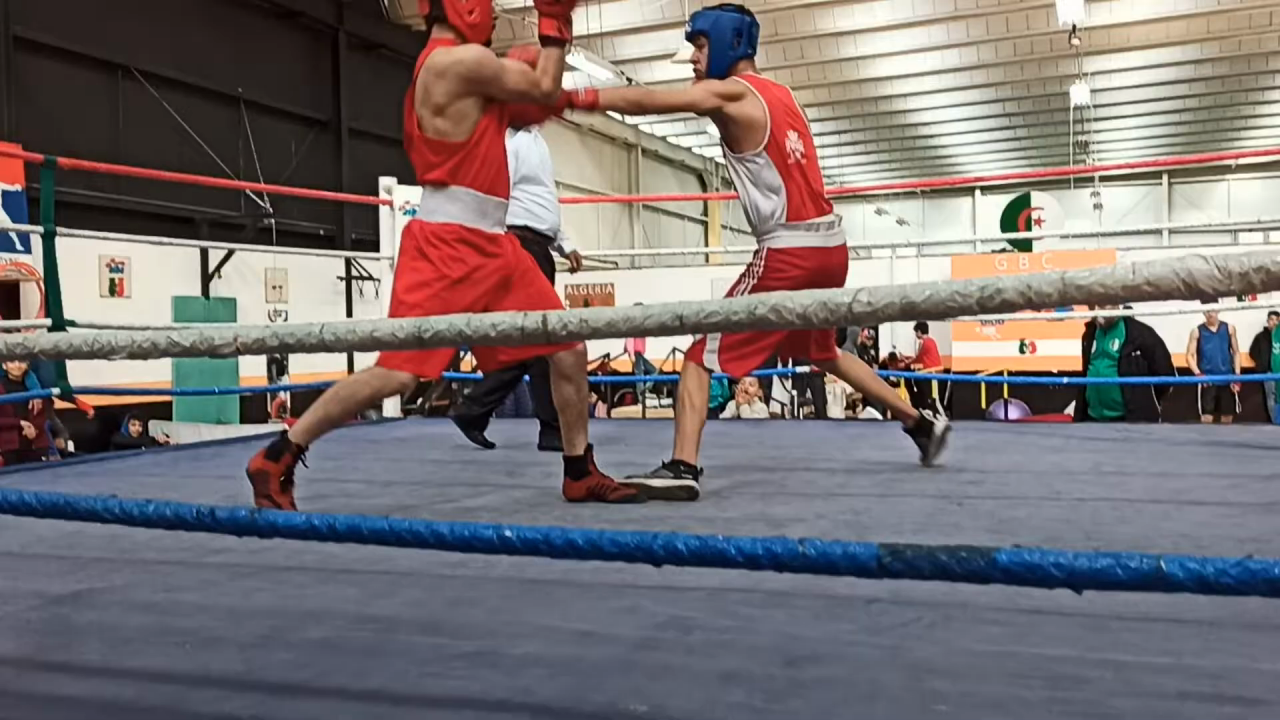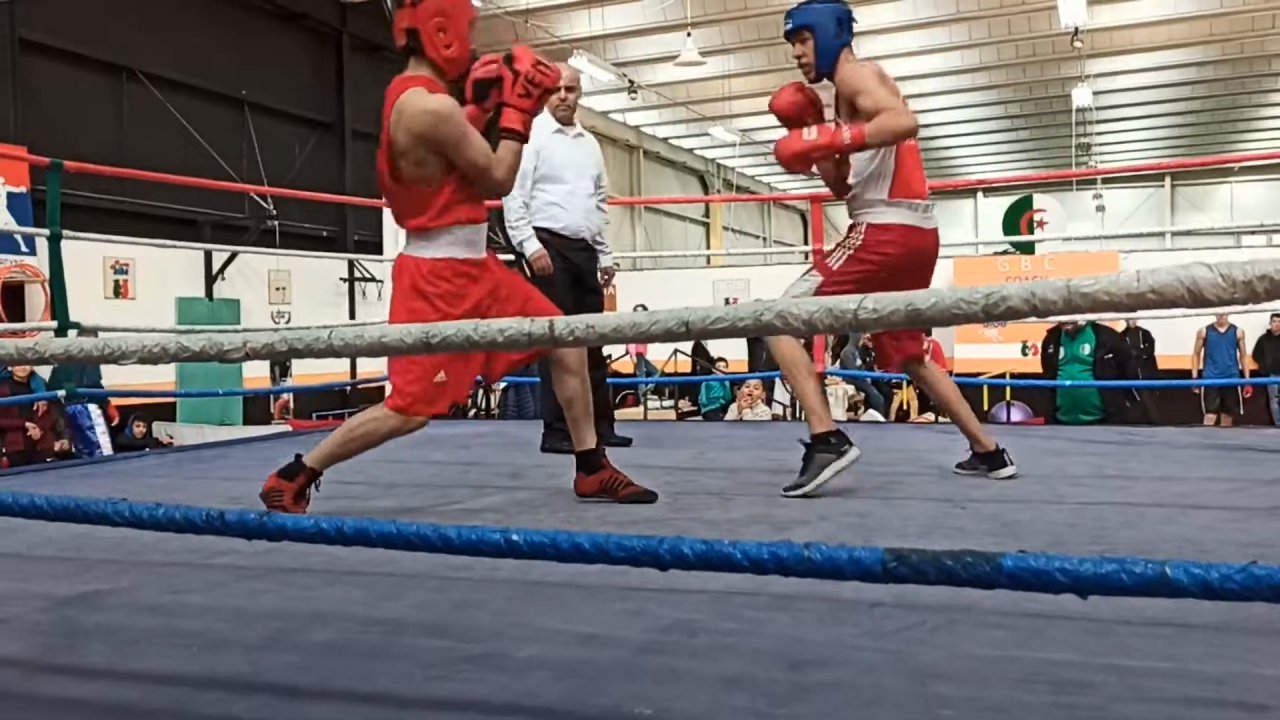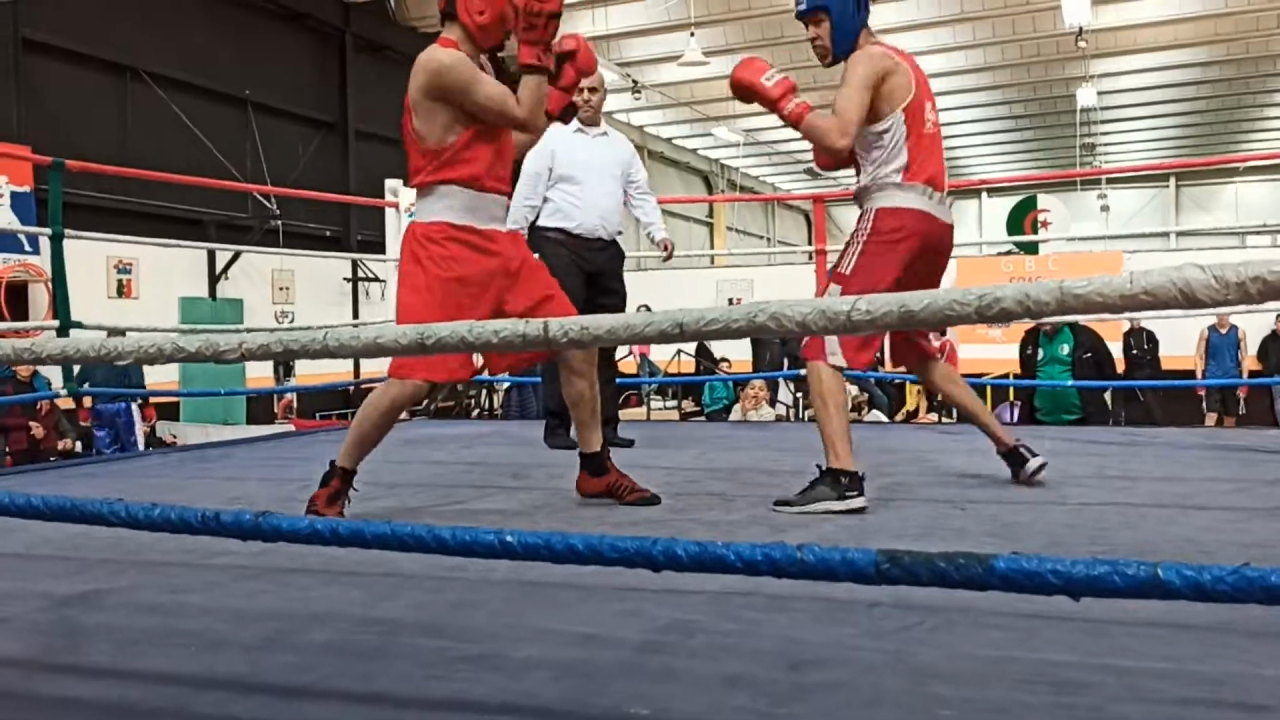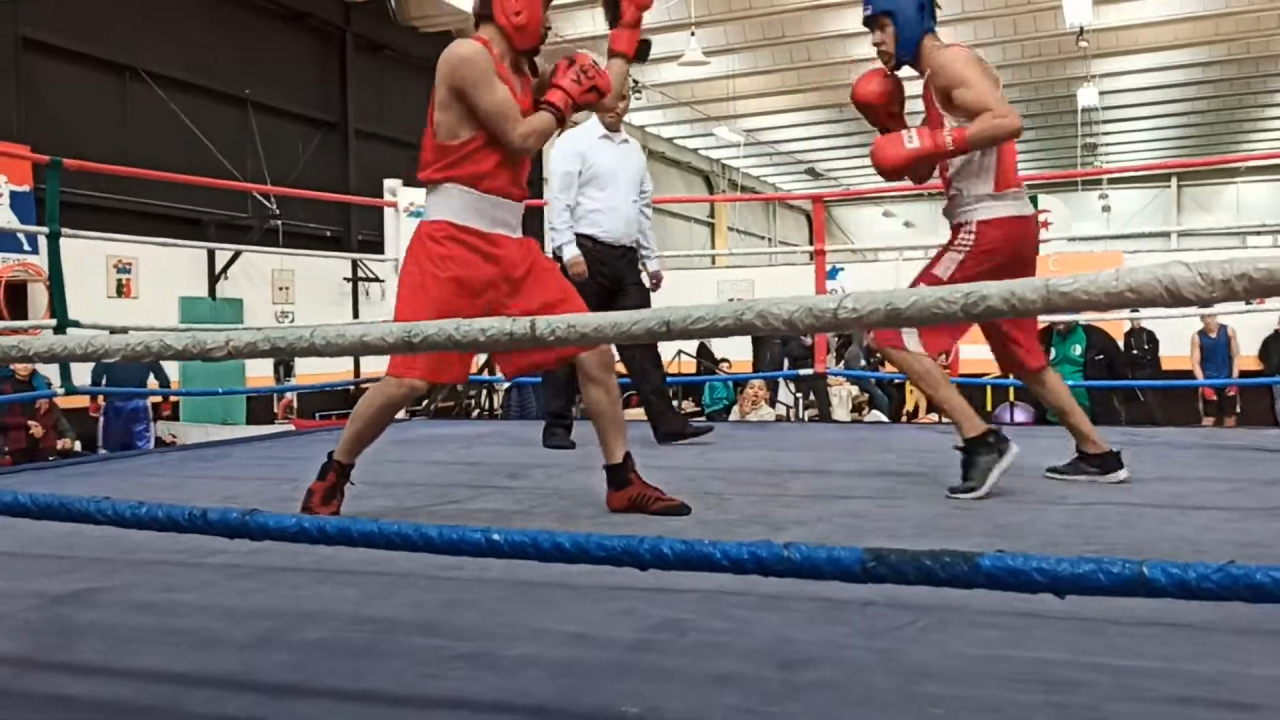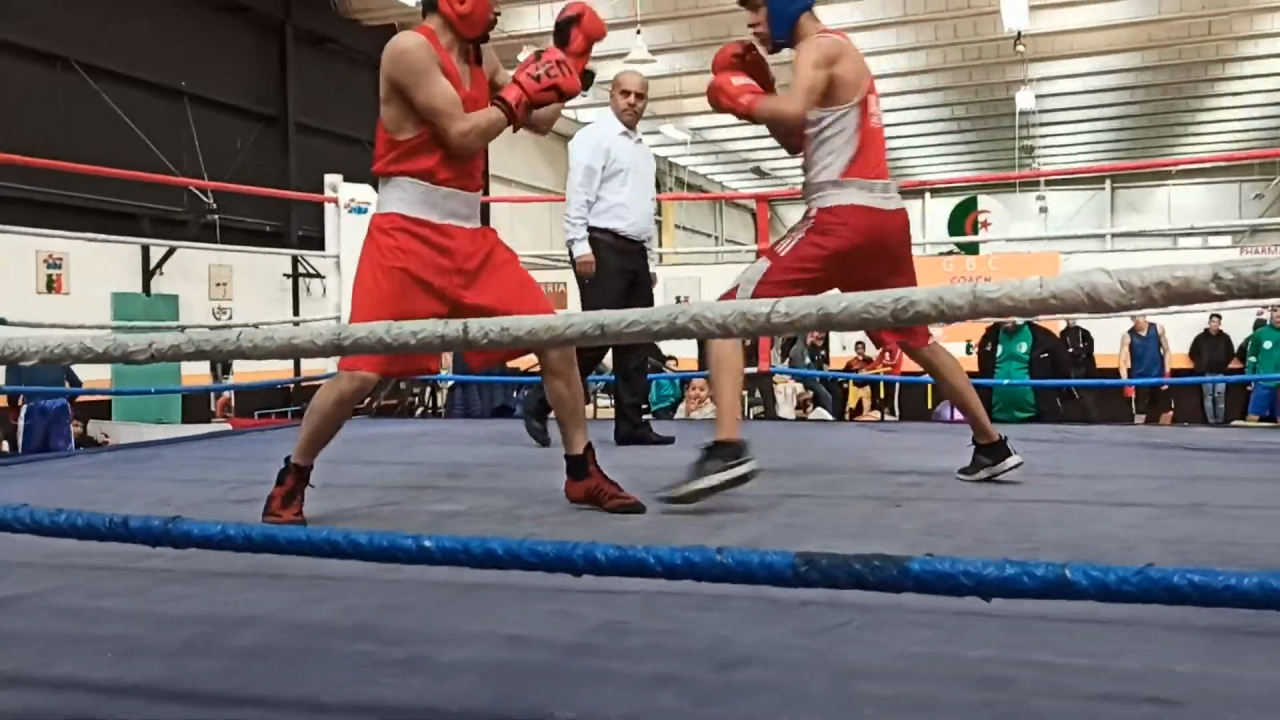
dt=0.4s
person 1, frame 1
left shoulder: (442, 64)
right shoulder: (461, 61)
right elbow: (542, 92)
left hip: (491, 242)
right hip: (446, 244)
left knee: (569, 351)
right knee: (397, 371)
left ankle: (580, 473)
right ankle: (277, 459)
person 1, frame 2
left shoulder: (407, 91)
right shoulder: (428, 107)
right elbow: (500, 176)
left wrist: (477, 107)
right wrist: (516, 107)
left hip: (475, 268)
right hip: (437, 276)
left knee: (569, 346)
right knee: (412, 409)
left ankle: (592, 469)
right ankle: (291, 478)
person 1, frame 3
left shoulder: (477, 64)
right shoulder: (439, 60)
left elbow: (519, 135)
right elbow: (520, 117)
left wrist: (563, 86)
right wrist: (536, 46)
left hip: (500, 241)
right hip: (445, 240)
left knee: (578, 345)
right knee: (413, 378)
left ankle: (596, 469)
right ankle: (333, 485)
person 1, frame 4
left shoulder: (520, 69)
right shoulder: (466, 56)
left elbow: (604, 95)
right elbow: (523, 141)
right wrist: (563, 93)
left hip: (511, 247)
right hip: (451, 243)
left knee: (594, 354)
right knee: (409, 378)
left ankle: (623, 483)
right ankle: (329, 482)
person 1, frame 5
left shoulder: (474, 56)
right shoulder: (409, 48)
left elbow: (540, 121)
right elbow: (464, 137)
left wrist: (573, 52)
right wrist: (518, 93)
left hip: (470, 238)
right hip: (405, 236)
left knee: (557, 344)
right knee: (361, 372)
left ankle: (583, 475)
right ankle: (291, 480)
person 2, frame 1
left shoulder: (731, 93)
right shoulder: (776, 95)
left elbow: (650, 99)
left wrist: (582, 97)
left hip: (787, 253)
right hip: (829, 246)
left knee: (702, 354)
right knee: (822, 353)
left ankle: (680, 468)
right ankle: (920, 423)
person 2, frame 2
left shoulder: (860, 75)
right shoulder: (848, 87)
left elbow: (902, 123)
right elbow: (842, 185)
left wrist: (828, 139)
right wrist: (815, 139)
left hip: (882, 231)
right hip: (918, 233)
left knee: (780, 327)
right knee: (910, 358)
left ankle: (827, 438)
right ankle: (987, 451)
person 2, frame 3
left shoulder: (868, 61)
right shoulder: (896, 67)
left elbow: (838, 140)
left wrist: (782, 97)
right wrist: (840, 138)
left hip: (894, 217)
right hip: (932, 221)
left knee: (826, 348)
right knee: (916, 359)
left ankle: (842, 479)
right ankle: (1014, 449)
person 2, frame 4
left shoulder: (953, 63)
right shoulder: (938, 80)
left elbow: (1007, 122)
right elbow: (921, 171)
left wrist: (933, 143)
right wrist: (890, 118)
left hip: (991, 225)
right hip: (1005, 227)
left knee: (894, 335)
right knee: (1023, 359)
left ankle: (982, 439)
right ankle: (1097, 453)
person 2, frame 5
left shoulder: (818, 51)
right shoulder: (850, 61)
left elbow: (786, 116)
right elbow: (794, 139)
left wrist: (736, 92)
right wrist: (758, 84)
left hip: (844, 217)
right hip: (888, 219)
right knee: (916, 342)
left ankle: (727, 449)
right ankle: (991, 446)
person 3, frame 1
left shoulder: (534, 138)
right shoulder: (503, 137)
left wrist: (564, 244)
left hip: (536, 245)
right hip: (518, 244)
left ankle: (472, 412)
right ankle: (552, 429)
person 3, frame 2
left shoulder: (589, 144)
right shoulder: (529, 138)
right elbow: (515, 197)
left wrist: (605, 256)
right wrist: (530, 244)
left hip: (583, 249)
right hip: (545, 247)
left ankle: (599, 424)
right ankle: (557, 430)
person 3, frame 3
left shoulder: (622, 145)
right shoulder: (551, 139)
left elbow: (641, 194)
right elbow: (527, 197)
left wrist: (658, 232)
left hip: (607, 250)
right hip: (561, 246)
left ankle: (604, 426)
right ankle: (557, 425)
person 3, frame 4
left shoulder: (634, 149)
right shoulder: (574, 142)
left elbow: (643, 209)
right elbow: (559, 201)
left wrist: (652, 259)
right wrist: (568, 252)
left hip: (625, 258)
right hip: (584, 254)
left knee: (641, 338)
left ankle: (667, 422)
right ankle: (556, 426)
person 3, frame 5
left shoulder: (643, 148)
right shoulder: (595, 137)
right elbow: (577, 195)
left wrist: (647, 260)
right wrist: (580, 245)
left hip: (632, 252)
right hip: (601, 247)
left knee: (635, 340)
left ankle: (631, 424)
right ankle: (539, 406)
